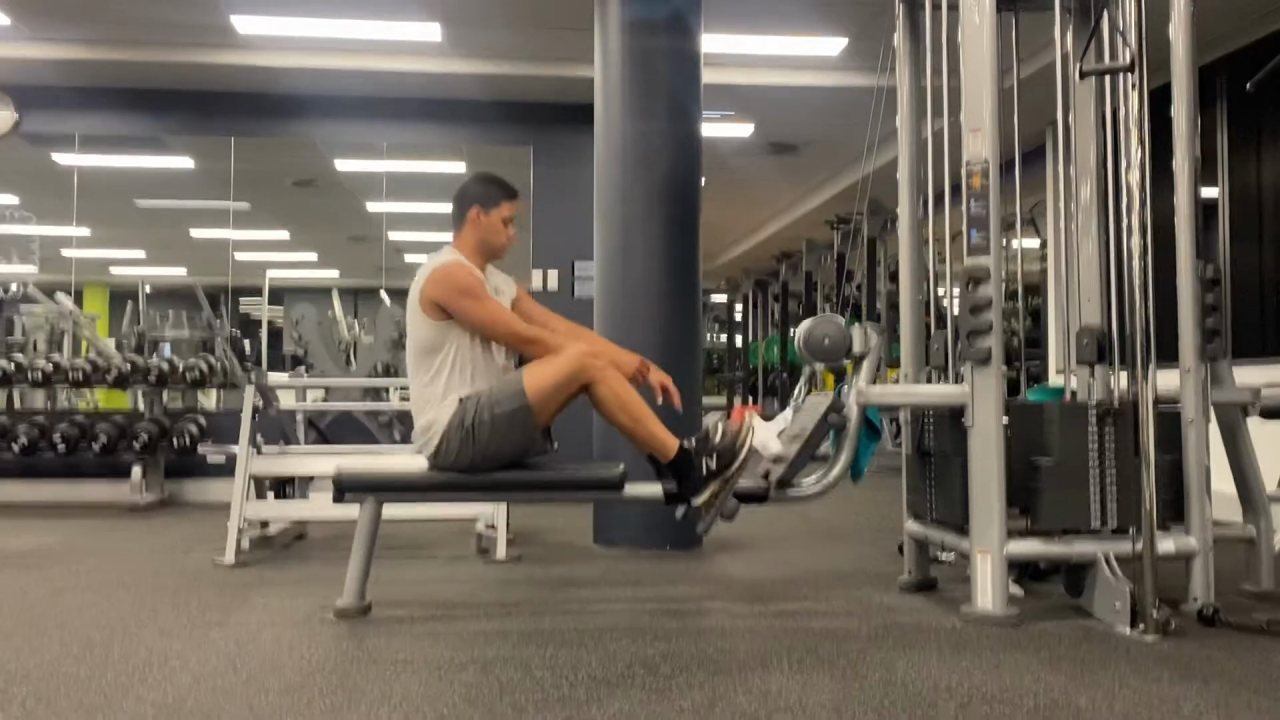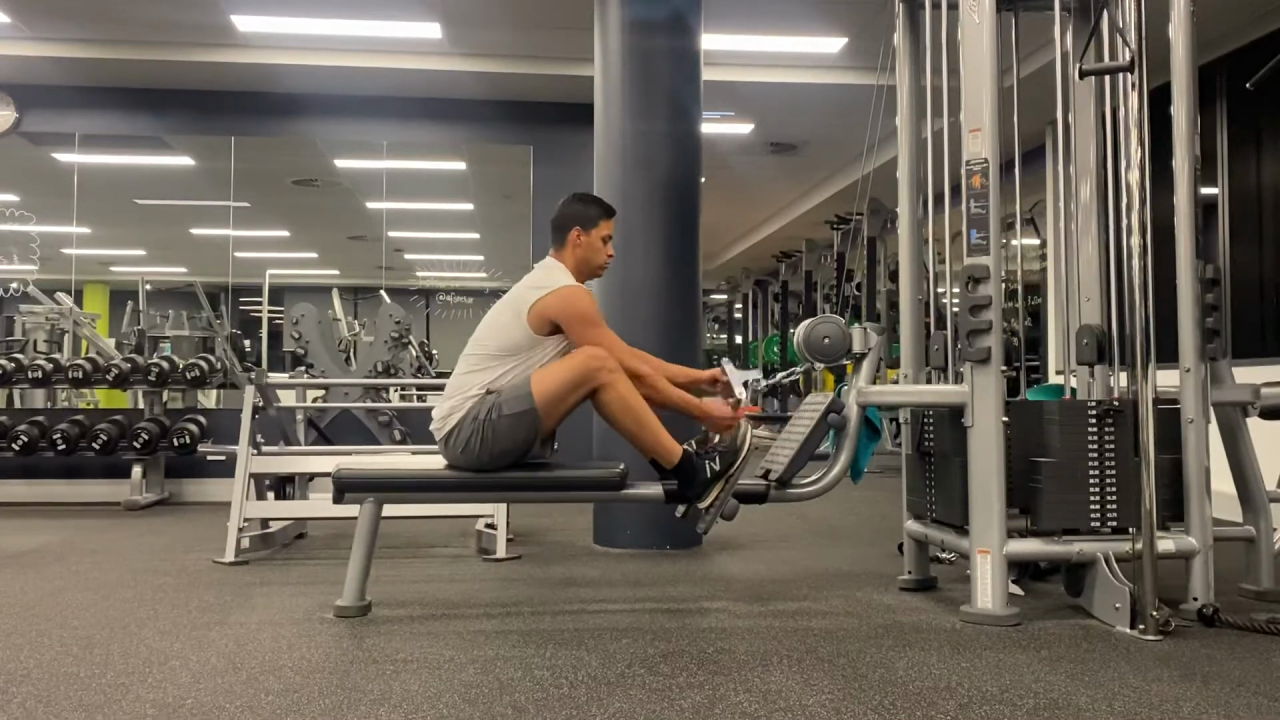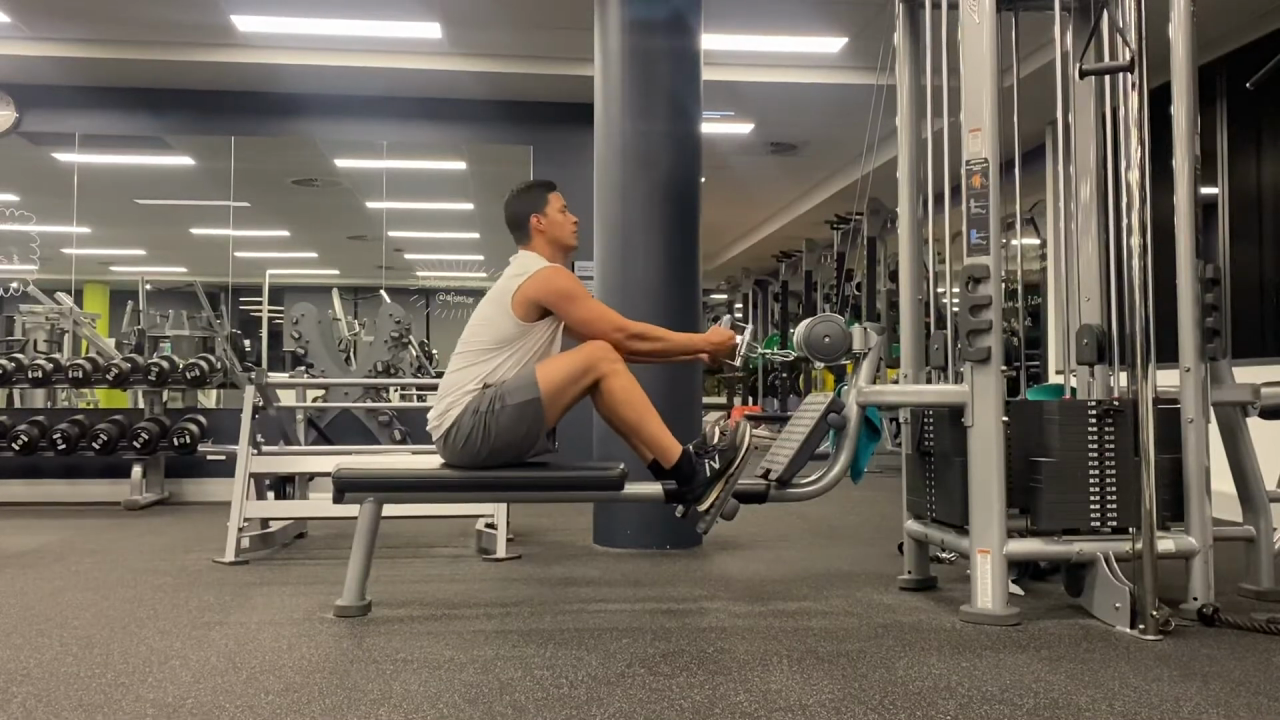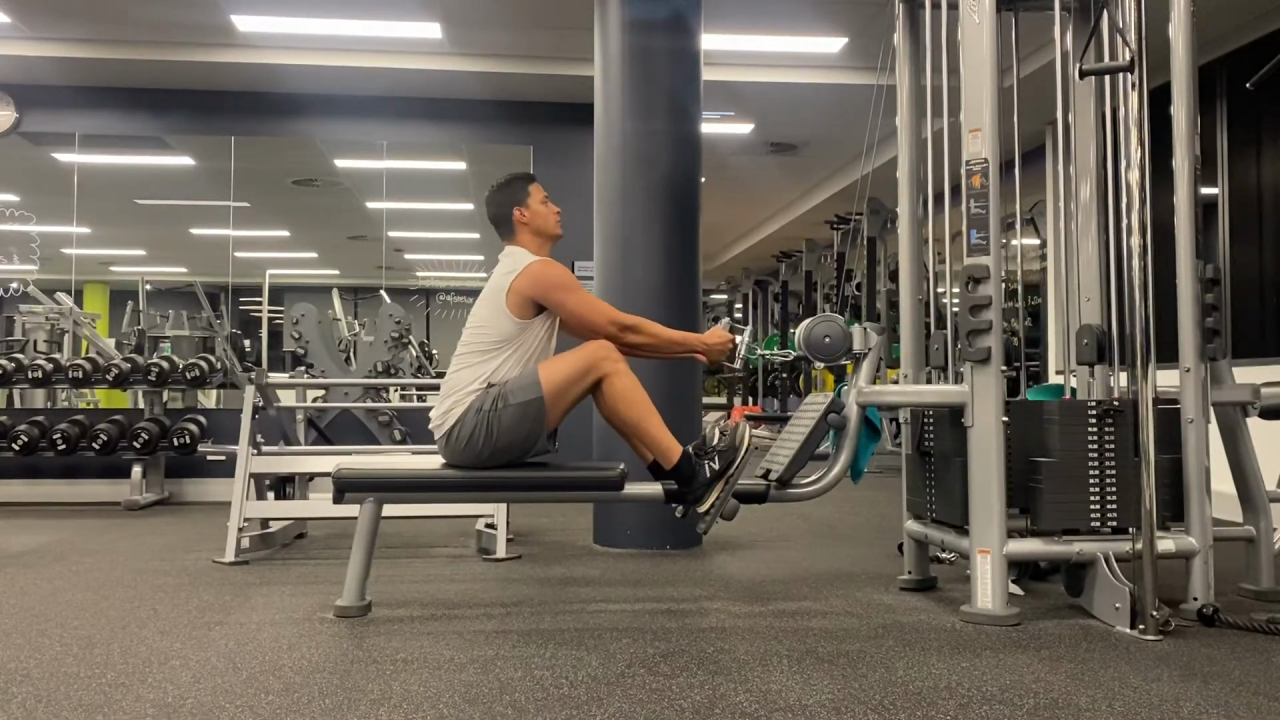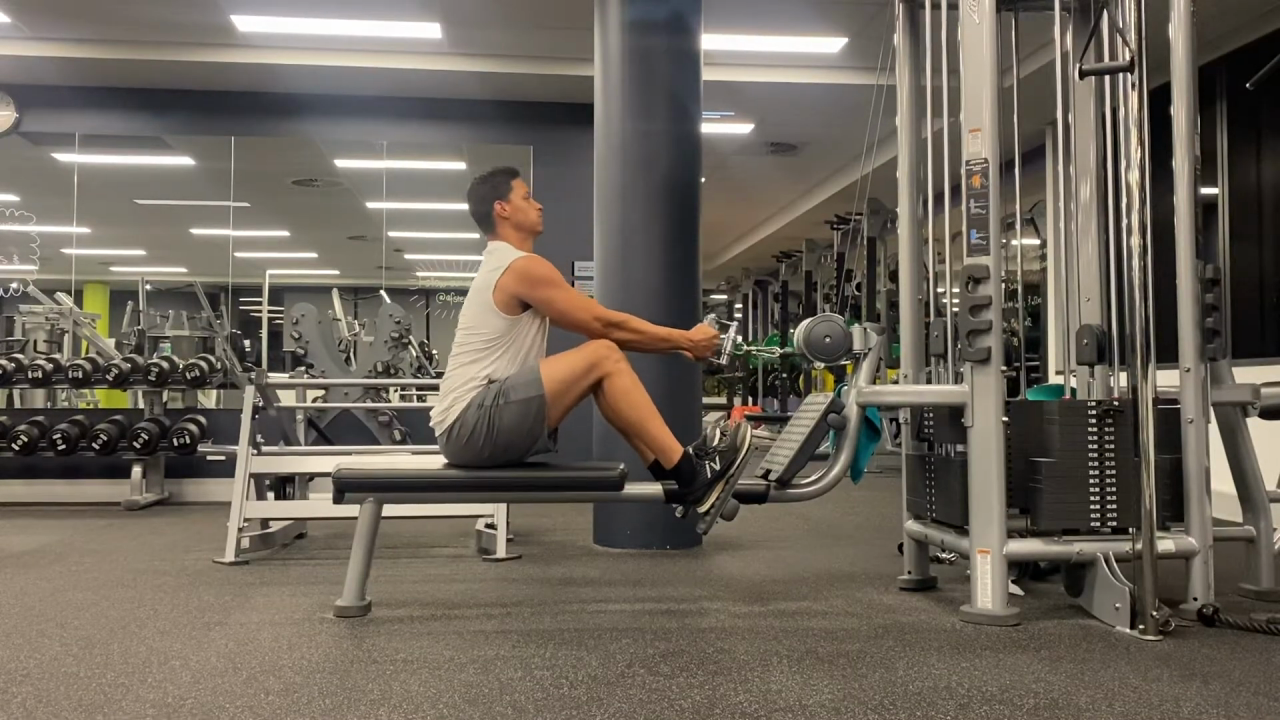
dt=1s
person 1, frame 1
left shoulder: (495, 283)
right shoulder: (448, 274)
left elbow: (566, 332)
right elbow: (525, 341)
left wrist: (644, 367)
right wrist: (610, 363)
left hip: (479, 421)
right hip: (452, 436)
left knee: (586, 366)
right knee: (587, 362)
left ankle: (672, 456)
right ankle: (686, 468)
person 1, frame 2
left shoulder: (554, 285)
right shoulder: (567, 295)
left elbow: (628, 360)
right elbow: (632, 373)
left wrist: (697, 377)
right wrist: (701, 410)
left hip: (493, 424)
right hip: (468, 431)
left knee: (605, 369)
right knee: (596, 364)
left ankle: (678, 462)
right ankle: (691, 473)
person 1, frame 3
left shoulder: (531, 276)
right shoulder: (547, 277)
left elbow: (619, 339)
right elbow: (626, 335)
left wrist: (692, 351)
right wrist: (703, 341)
left hip: (482, 423)
right hip: (466, 428)
left knee: (603, 359)
right knee: (599, 359)
left ankle: (674, 467)
right ankle: (689, 474)
person 1, frame 4
left shoulder: (521, 271)
right shoulder: (537, 271)
left elbow: (610, 332)
right elbow: (620, 328)
left wrist: (688, 349)
right wrist: (700, 343)
left hip: (480, 424)
right hip: (469, 428)
left knee: (604, 353)
right knee: (603, 358)
left ankle: (674, 468)
right ankle: (689, 475)
person 1, frame 5
left shoulder: (505, 266)
right shoulder: (522, 268)
left elbow: (599, 326)
right elbow: (605, 323)
left wrist: (675, 341)
right wrist: (684, 340)
left hip: (478, 422)
right hip: (471, 425)
left knee: (601, 357)
right knee: (604, 357)
left ankle: (675, 469)
right ankle: (689, 476)
